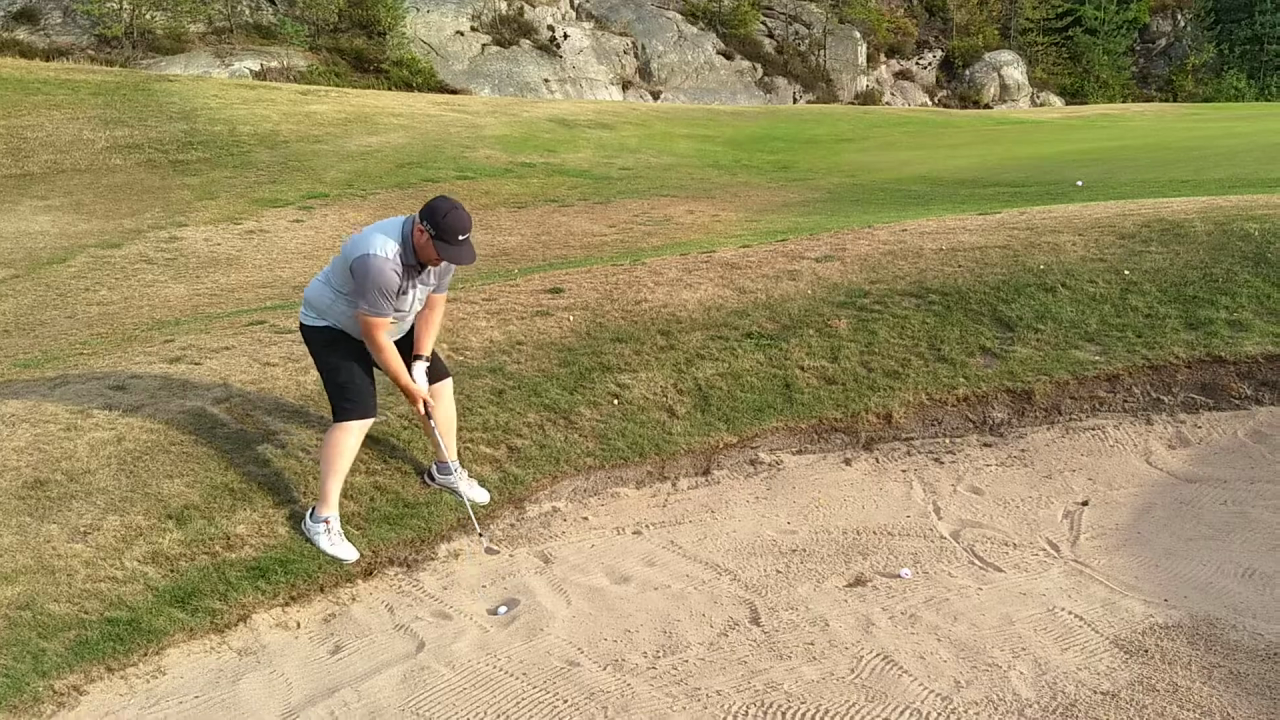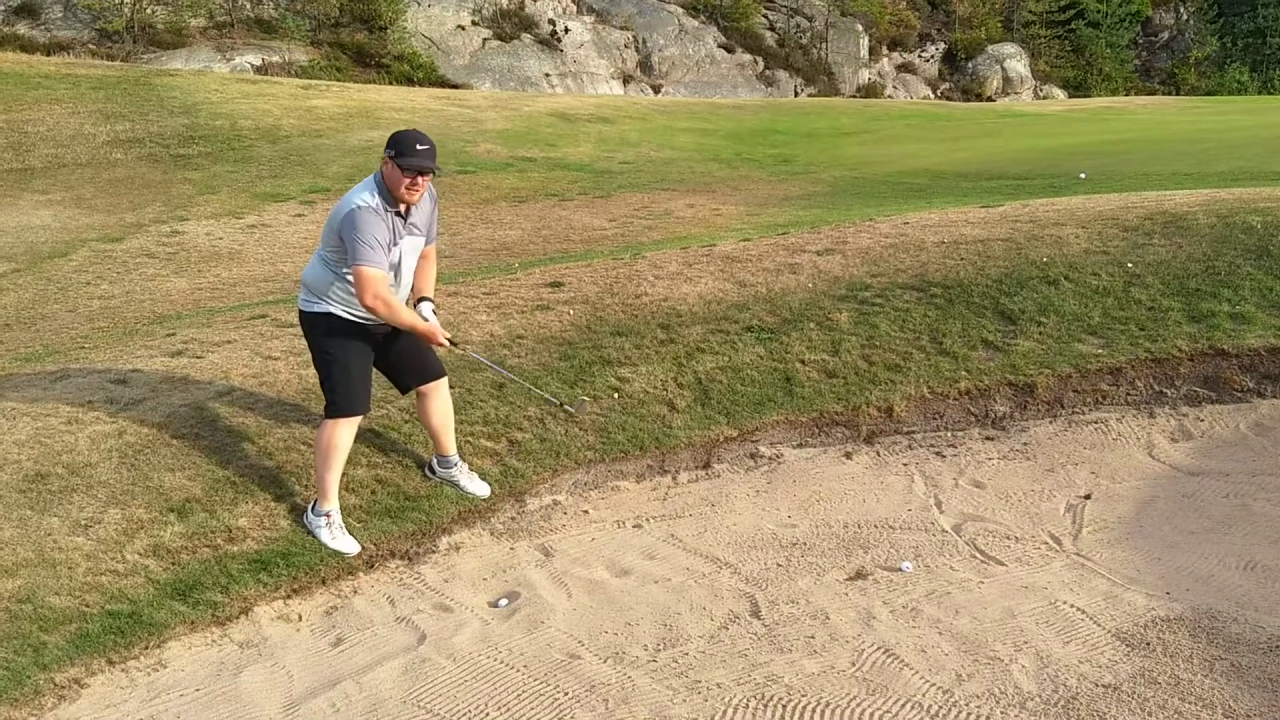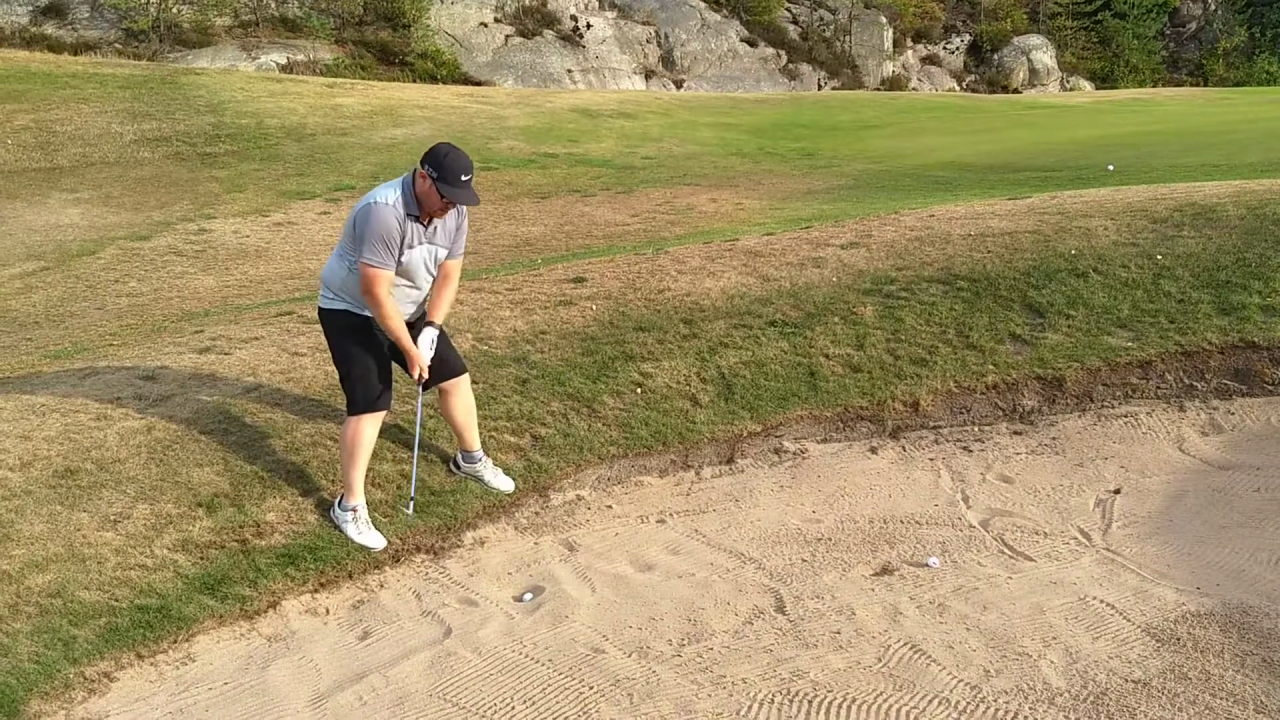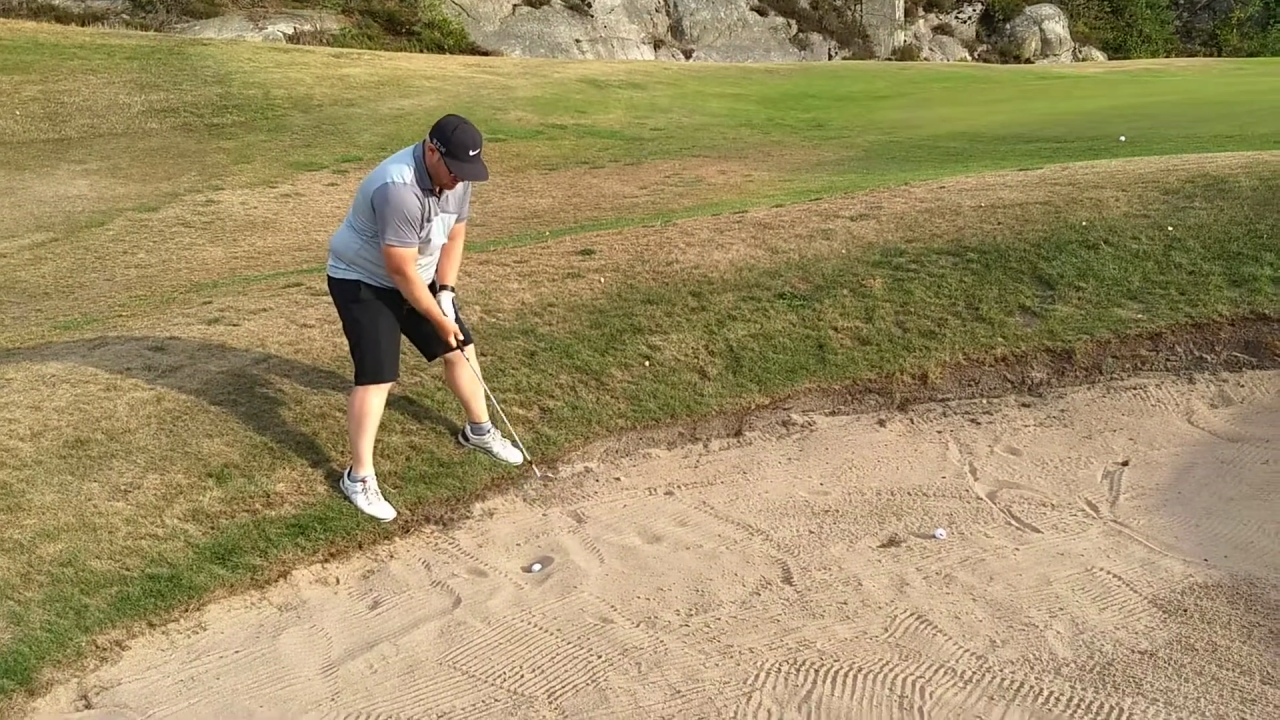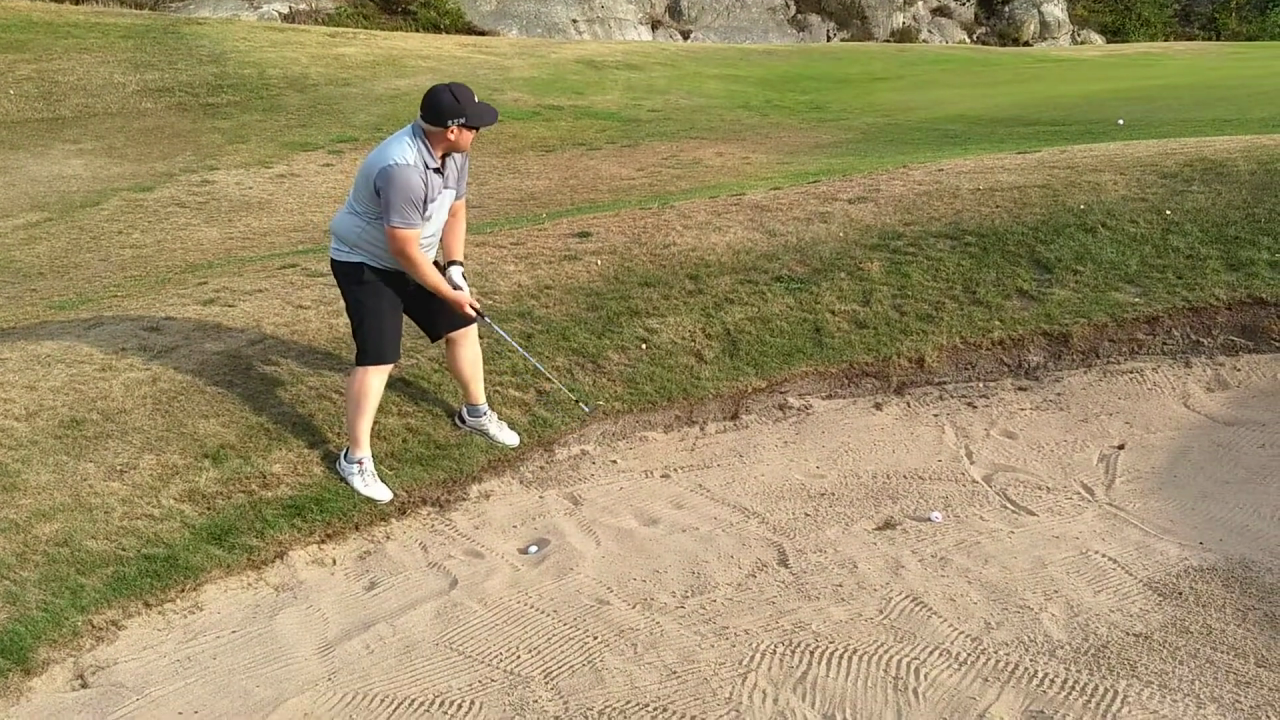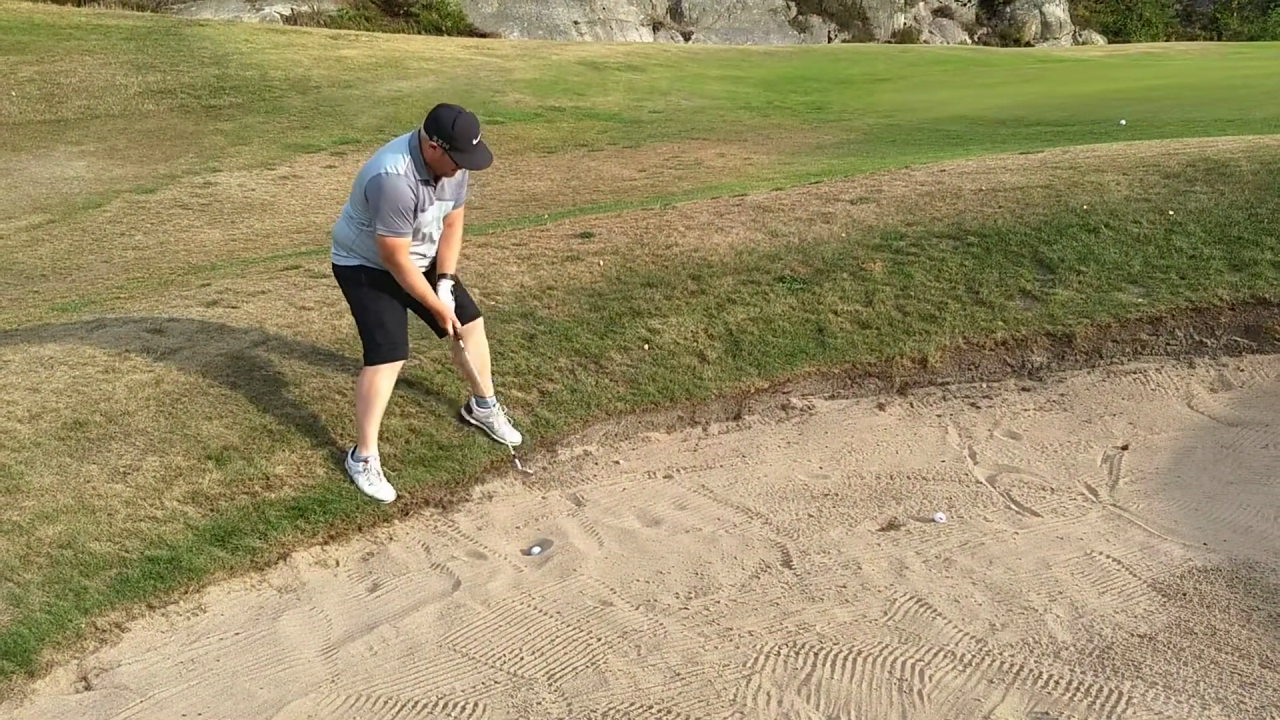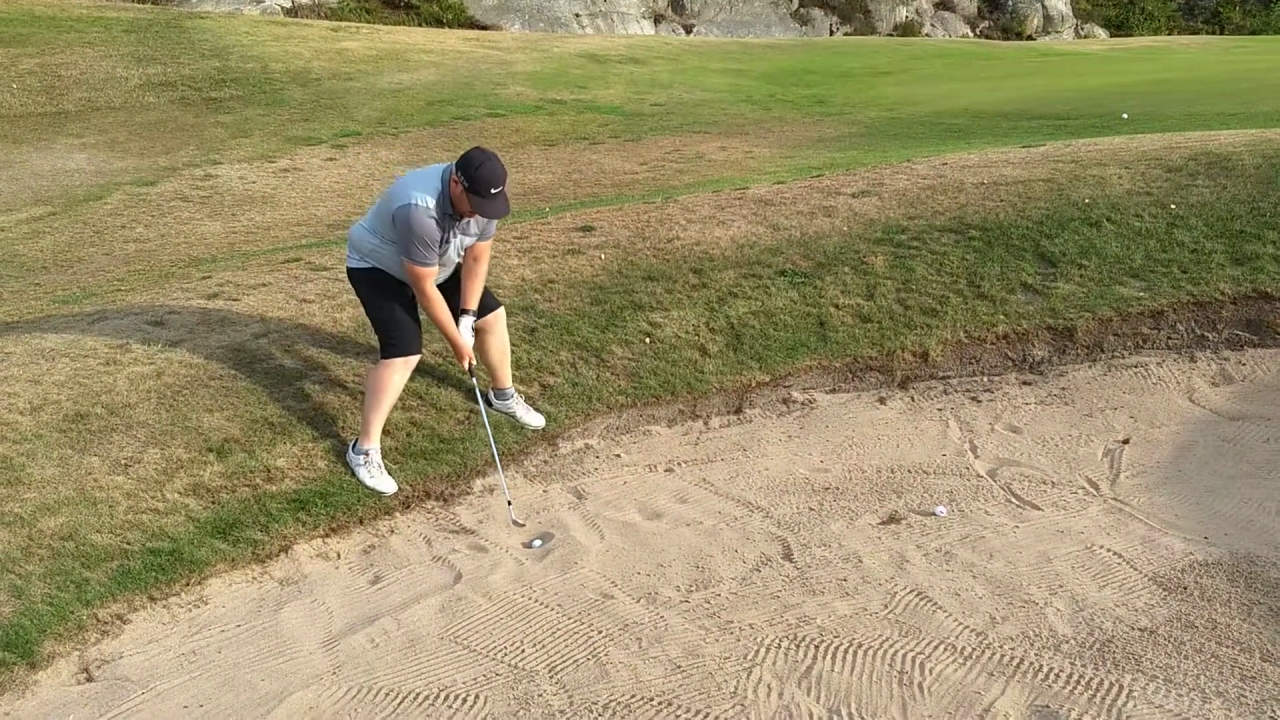
dt=0.7s
person 1, frame 1
left shoulder: (441, 247)
right shoulder: (380, 259)
left elbow: (432, 307)
right elbow: (376, 337)
left wrist: (420, 365)
right wrist: (408, 388)
left hip: (391, 320)
right hip: (333, 326)
left knee: (440, 380)
right knee: (357, 415)
left ankle: (447, 469)
right ankle: (322, 518)
person 1, frame 2
left shoulder: (424, 198)
right shoulder: (364, 214)
left elbow: (425, 253)
right elbow: (372, 296)
left wrist: (426, 304)
right wrist: (423, 329)
left hip: (387, 315)
right hip: (336, 316)
left knee: (433, 381)
right knee: (346, 410)
left ankle: (447, 463)
right ankle: (323, 511)
person 1, frame 3
left shoulder: (454, 211)
right shoulder: (383, 211)
left elbow: (449, 275)
right elbow: (374, 293)
left wrist: (431, 331)
right wrist: (409, 350)
left hip: (408, 310)
right hip: (353, 313)
left knee: (456, 378)
right knee: (369, 407)
left ankle: (471, 458)
right ankle: (350, 506)
person 1, frame 4
left shoulder: (455, 177)
right shoulder: (399, 188)
left elbow: (454, 235)
right elbow: (400, 269)
left wrist: (446, 293)
right wrist: (438, 318)
left hip: (417, 279)
right hip: (364, 282)
left knee: (461, 349)
right knee: (377, 377)
left ankle: (479, 430)
right ankle: (359, 477)
person 1, frame 5
left shoulder: (452, 153)
right shoulder: (402, 169)
left elbow: (455, 211)
right elbow: (404, 251)
left wrist: (455, 269)
right wrist: (449, 294)
left hip: (416, 260)
right hip: (366, 264)
left knee: (463, 328)
right knee: (377, 359)
left ankle: (476, 412)
right ankle: (356, 459)
person 1, frame 6
left shoulder: (452, 163)
right shoulder: (393, 178)
left elbow: (452, 223)
right elbow: (394, 258)
left wrist: (444, 283)
right wrist: (435, 306)
left hip: (424, 260)
right hip: (367, 265)
left knee: (470, 322)
right knee: (388, 357)
left ankle: (482, 407)
right ankle: (363, 457)
person 1, frame 7
left shoulder: (482, 196)
right shoulder: (419, 209)
left elbow: (476, 258)
right elbow: (423, 288)
left wrist: (467, 317)
right wrist: (456, 341)
left hip: (438, 266)
right hip: (379, 268)
left knee: (492, 315)
right knee: (403, 353)
left ankle: (503, 395)
right ankle: (365, 450)
